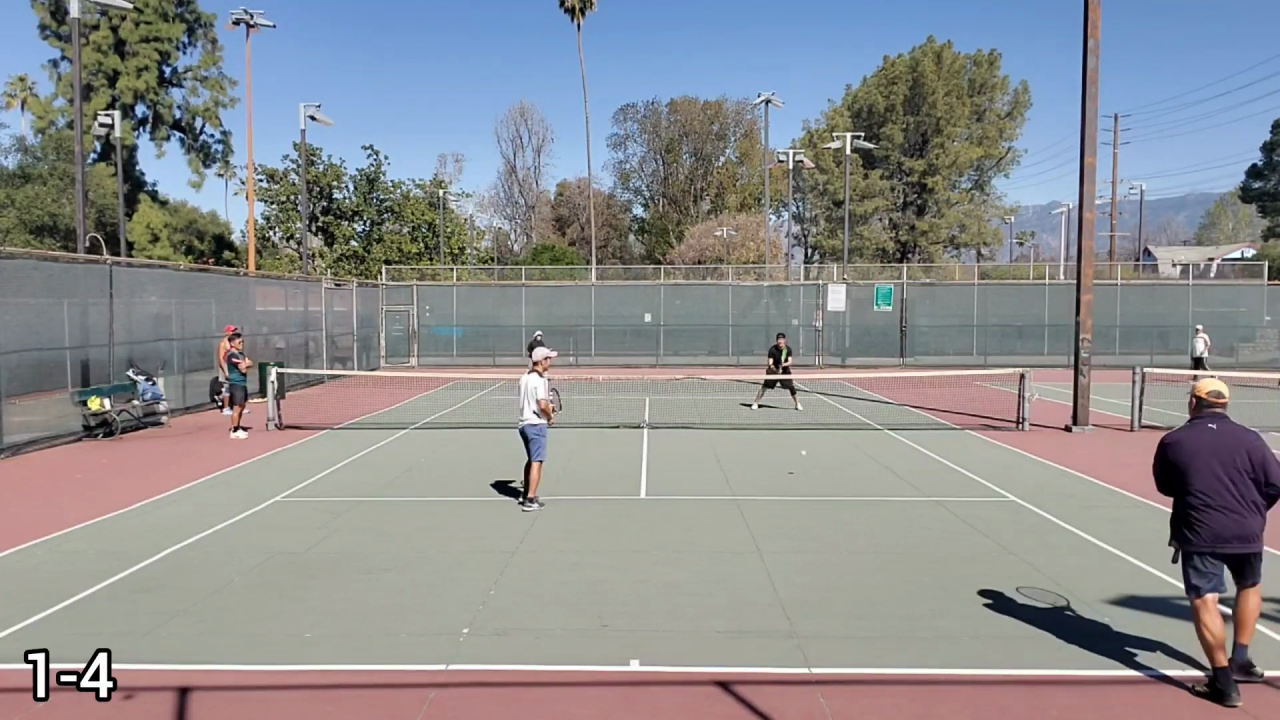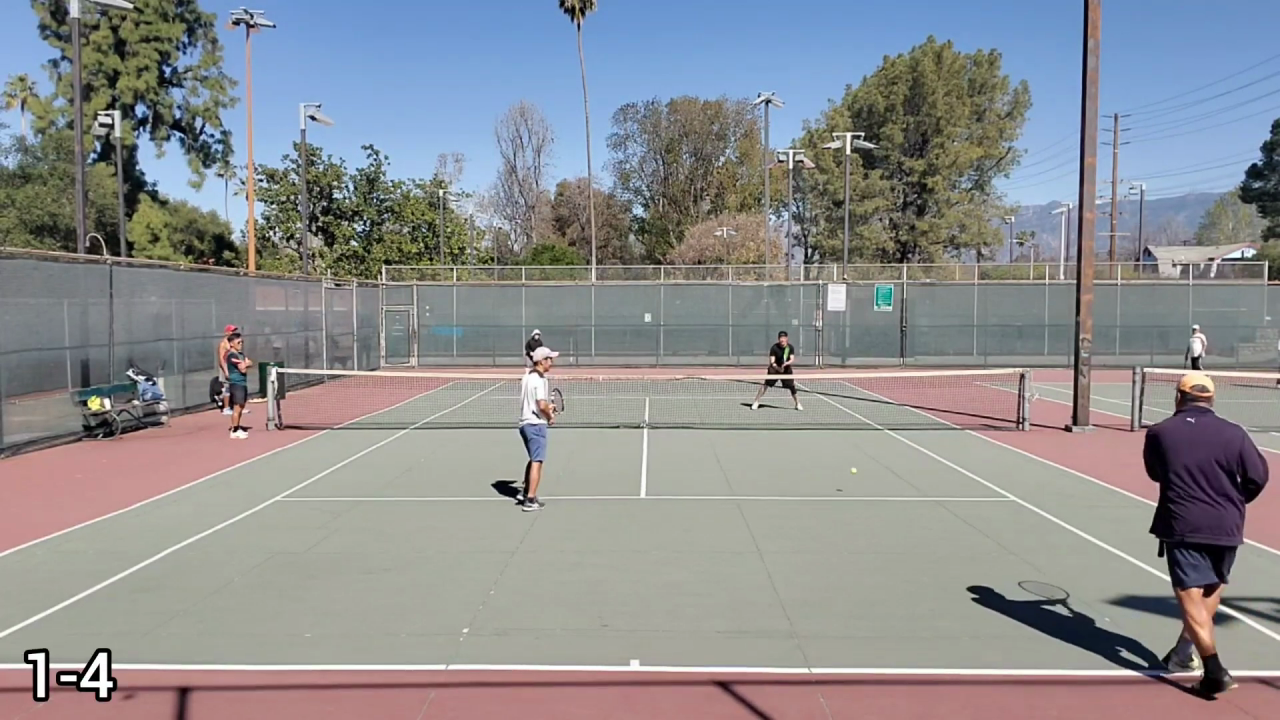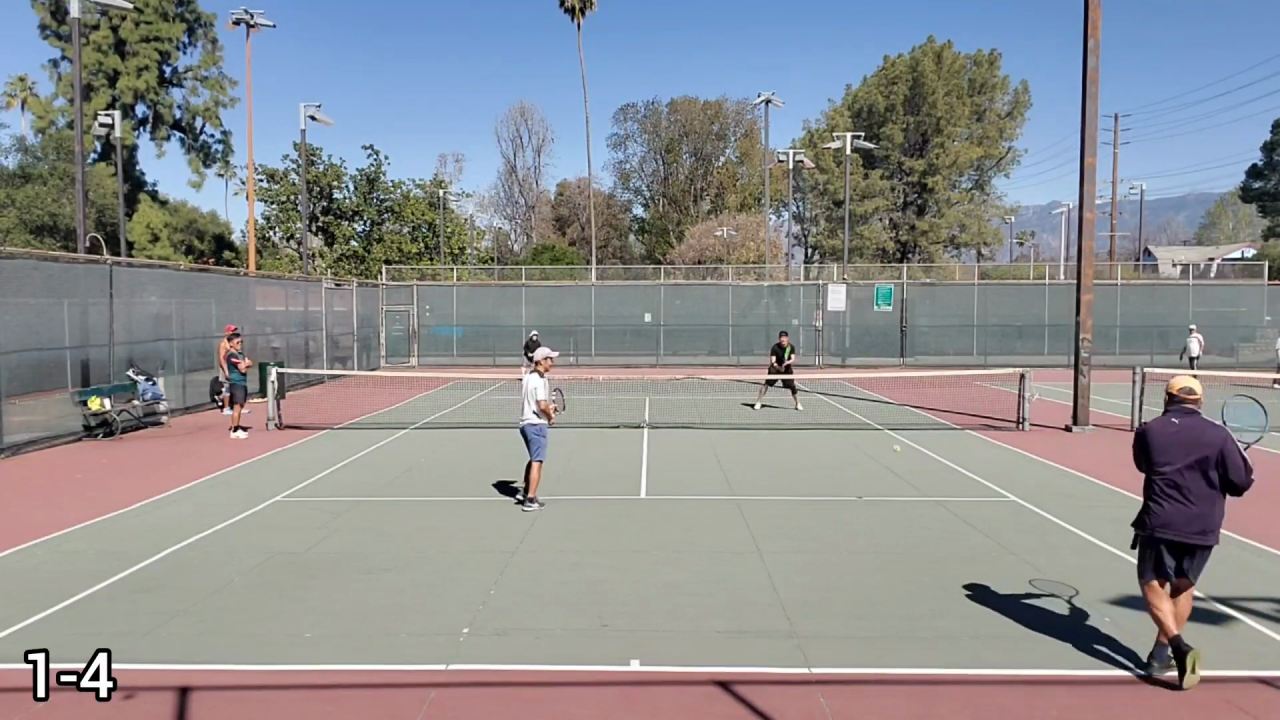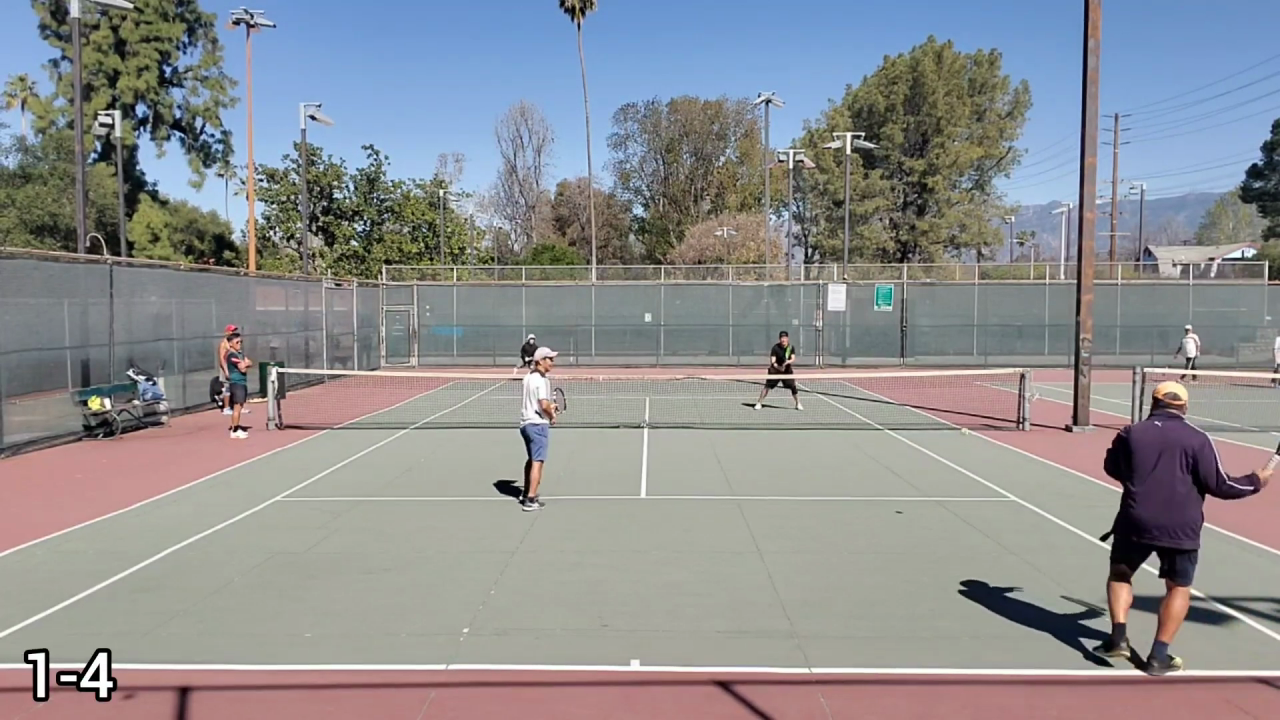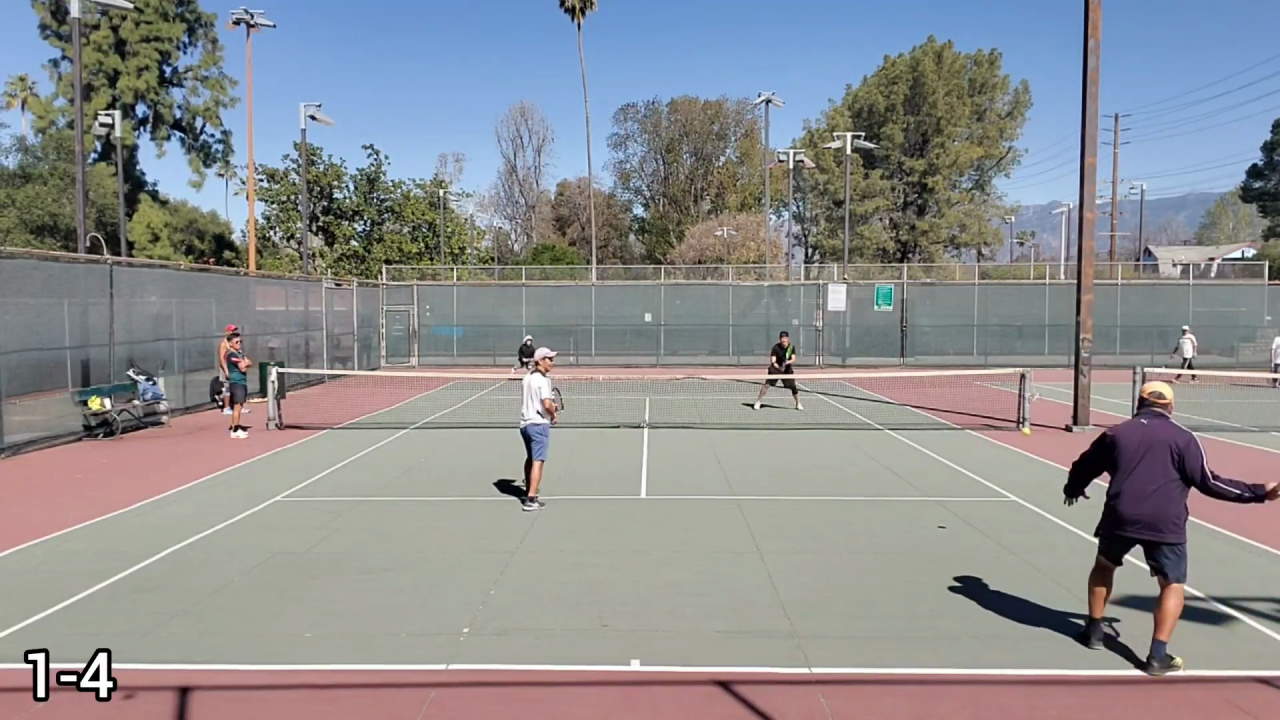
dt=0.1s
person 1, frame 1
left shoulder: (1172, 442)
right shoulder: (1250, 439)
left elbow: (1164, 487)
left hip: (1200, 536)
right hip: (1246, 535)
left knee: (1206, 604)
right knee: (1250, 588)
left ankle: (1224, 683)
right ankle: (1242, 658)
person 1, frame 2
left shoulder: (1159, 433)
right shoulder: (1233, 434)
right elbow: (1257, 477)
left hip: (1183, 527)
right hip: (1225, 527)
left knee: (1190, 596)
right knee: (1210, 589)
left ankle: (1216, 671)
right ankle: (1182, 653)
person 1, frame 3
left shoulder: (1148, 430)
right shoulder: (1217, 435)
right elbow: (1241, 481)
right wrist: (1213, 485)
left hip: (1159, 524)
right hip: (1201, 528)
left knee: (1152, 586)
right knee: (1182, 588)
left ankle: (1180, 648)
right ankle: (1160, 654)
person 1, frame 4
left shoulder: (1130, 434)
right shoulder: (1197, 440)
left elbow: (1113, 467)
right elbow: (1219, 487)
right wrist: (1255, 482)
left hip: (1136, 524)
right hip: (1181, 528)
left knee: (1119, 574)
right knee: (1179, 588)
left ankle: (1118, 637)
right ankle: (1160, 655)
person 1, frame 5
left shoulder: (1115, 434)
right shoulder: (1182, 438)
left elbow: (1084, 469)
right elbow: (1208, 483)
left wrist: (1073, 490)
left hip: (1120, 518)
right hip: (1166, 523)
left knee: (1104, 568)
right knee: (1173, 586)
left ankle: (1094, 630)
right ankle: (1158, 655)
